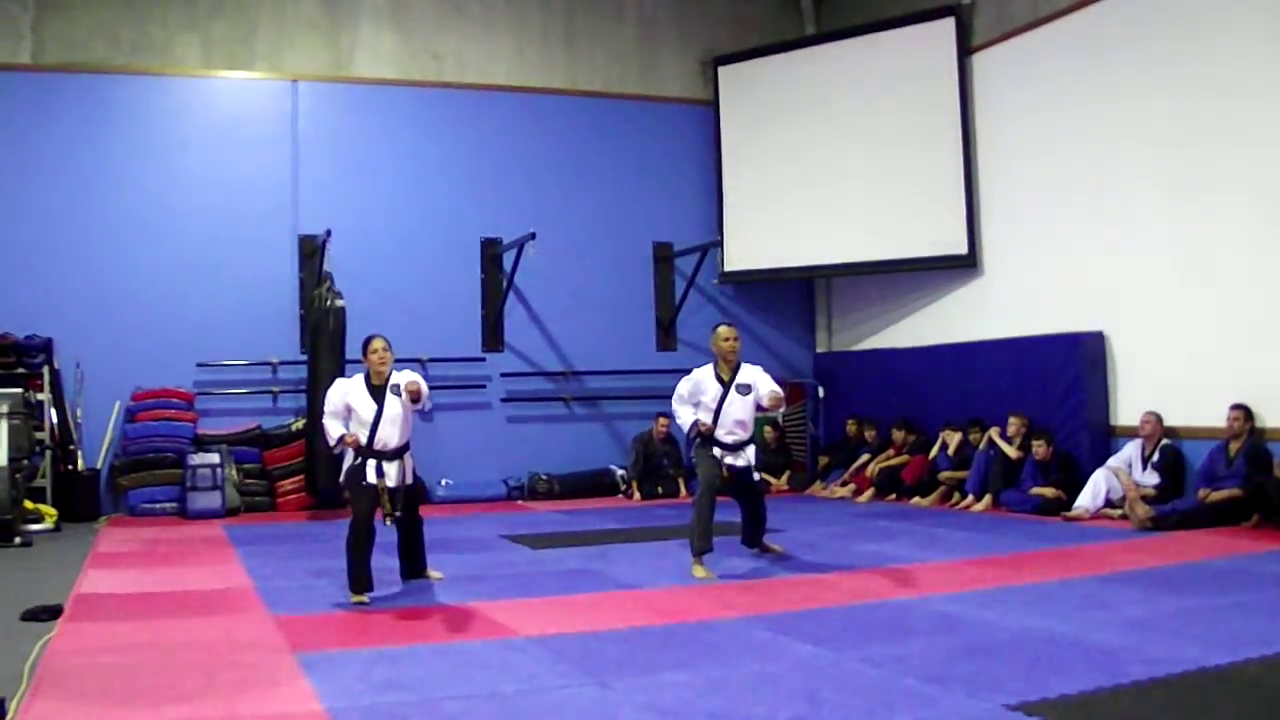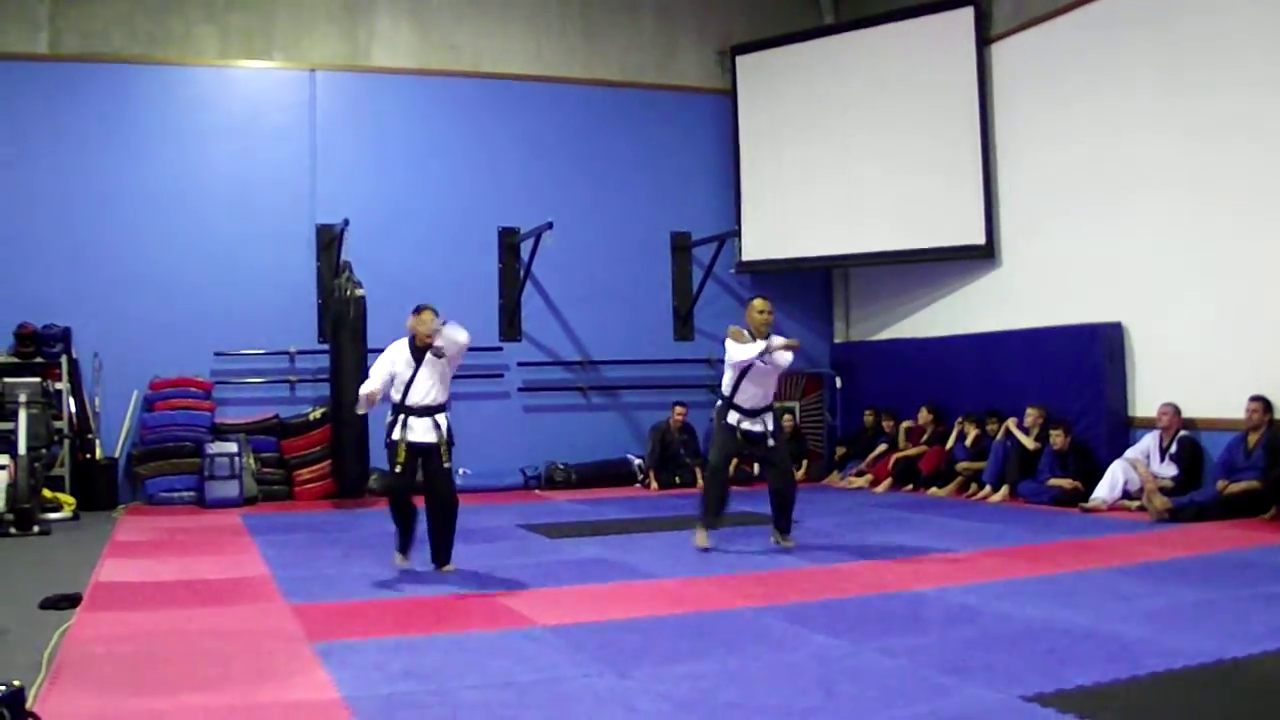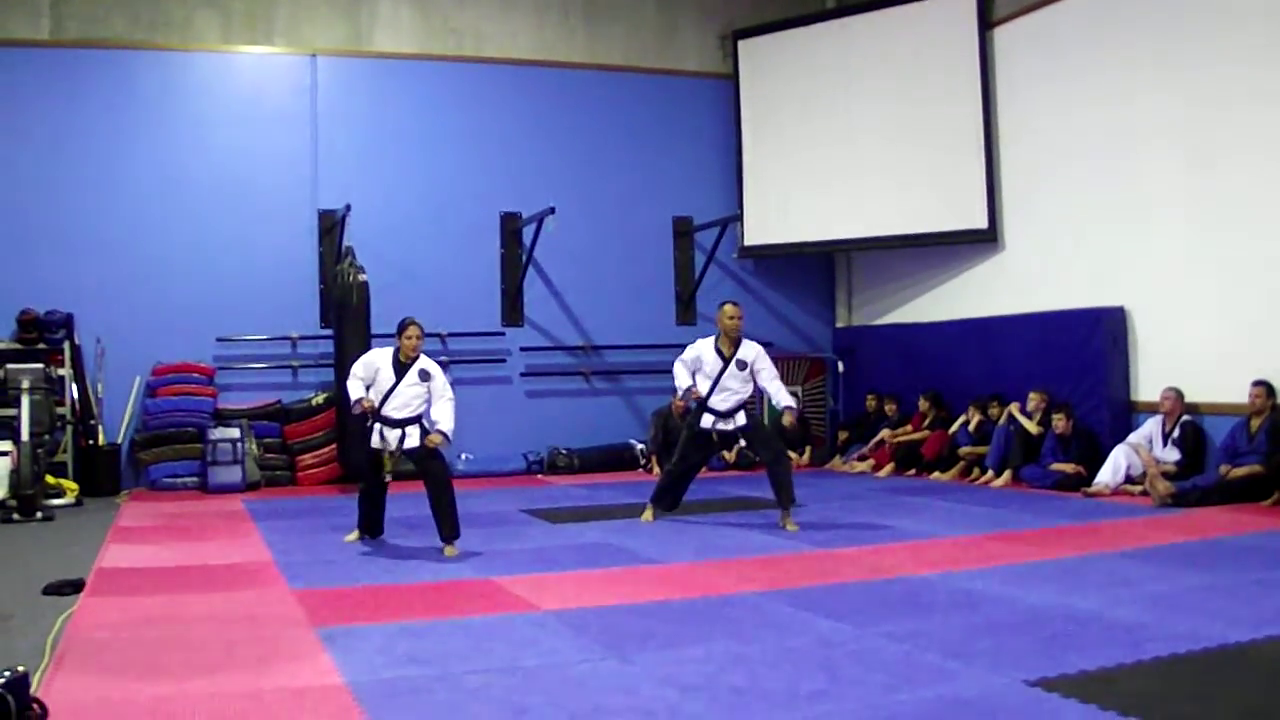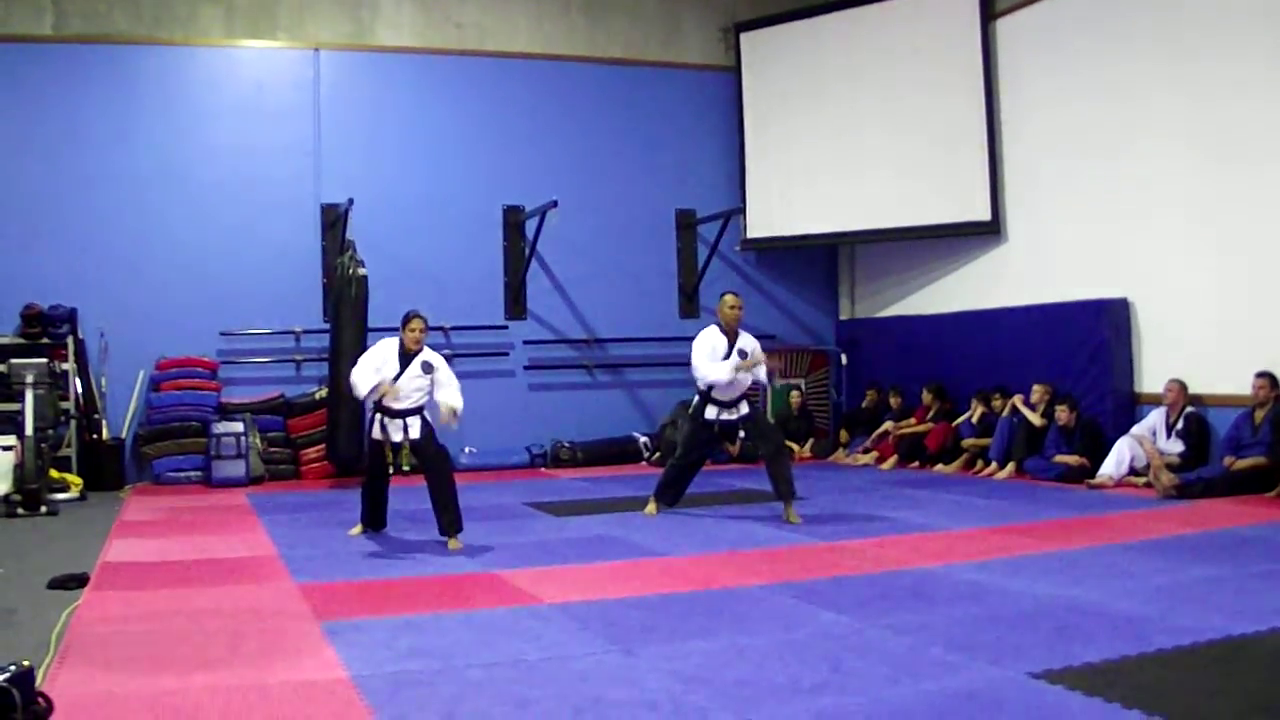
dt=1s
person 1, frame 1
left shoulder: (404, 381)
right shoulder: (349, 387)
left elbow: (419, 398)
right elbow: (331, 416)
left wrist: (416, 392)
right wrist: (341, 437)
left hip: (398, 464)
right hip: (363, 466)
left knee: (409, 519)
right knee: (362, 522)
left ankle: (416, 568)
right ankle: (358, 587)
person 1, frame 2
left shoulder: (446, 347)
right shoulder: (397, 349)
left elbow: (460, 340)
right elbow: (378, 376)
left wrist: (438, 329)
right wrist: (368, 394)
left hip: (435, 427)
right hip: (403, 427)
left knee: (442, 494)
right knee: (399, 489)
left ankle: (442, 558)
right ankle: (404, 545)
person 1, frame 3
left shoulder: (430, 368)
right shoulder: (378, 358)
left elbow: (444, 400)
right elbow: (355, 377)
left wrist: (441, 431)
right wrist: (360, 399)
left hip: (415, 433)
right hip: (382, 432)
left knee: (439, 479)
right knee: (372, 483)
left ankle: (449, 539)
right ankle: (366, 529)
person 1, frame 4
left shoulder: (433, 359)
right shoulder: (385, 347)
left elbow: (449, 388)
right elbow: (361, 371)
left wrist: (451, 408)
right wrist: (379, 386)
left hip: (416, 424)
right hip: (384, 423)
left knee: (440, 472)
right knee: (375, 475)
left ankle: (451, 532)
right ankle: (369, 522)
person 2, frame 1
left shoulder: (753, 373)
right shoulder: (699, 377)
left elbow: (769, 391)
right elbow: (680, 402)
left wrist: (775, 398)
right wrist: (694, 424)
left hip: (742, 452)
right hip: (710, 449)
left knee: (754, 501)
right knee: (705, 493)
left ankle: (757, 541)
right ankle: (698, 559)
person 2, frame 2
left shoulder: (775, 340)
right shoulder: (735, 340)
left elbow: (782, 361)
right elbow: (742, 356)
left wrist: (748, 341)
right wrist: (772, 346)
left hip: (763, 420)
right hip: (731, 417)
left knee: (782, 477)
right knee: (717, 468)
left ankle: (781, 531)
right ankle: (705, 526)
person 2, frame 3
left shoulder: (754, 351)
right shoulder: (701, 347)
left elbow: (771, 382)
right elbow: (681, 365)
left wrist: (788, 407)
right wrist: (687, 388)
left hip: (739, 418)
right hip: (706, 419)
left knee: (776, 455)
right knee: (682, 464)
left ankle: (786, 514)
right ankle: (653, 505)
person 2, frame 4
left shoulder: (748, 341)
right shoulder: (707, 337)
left elbow: (759, 372)
right elbow: (703, 370)
left wrist: (768, 368)
right wrist: (738, 367)
left hip: (740, 409)
right hip: (709, 410)
left knee: (775, 446)
right knee: (686, 457)
left ankle: (788, 506)
right ankle: (656, 499)
